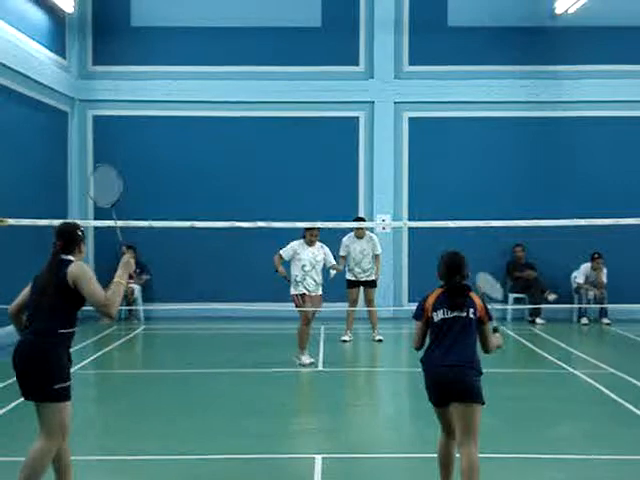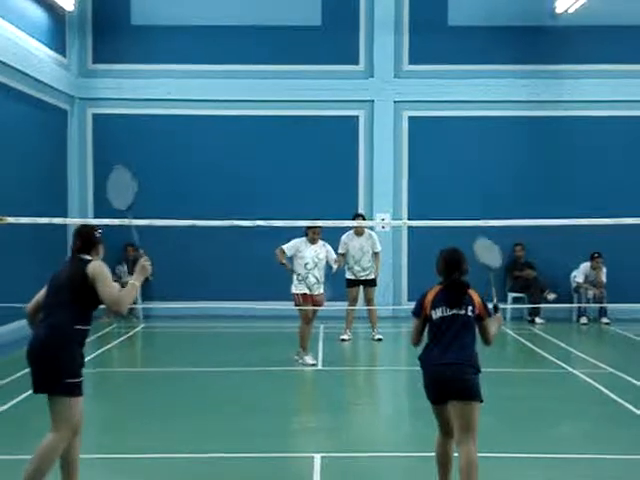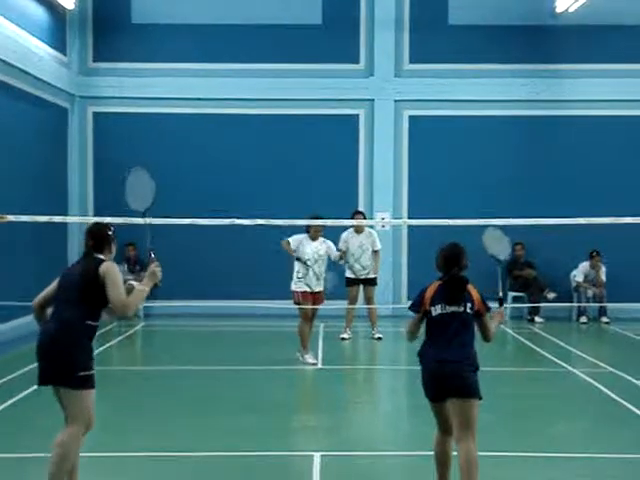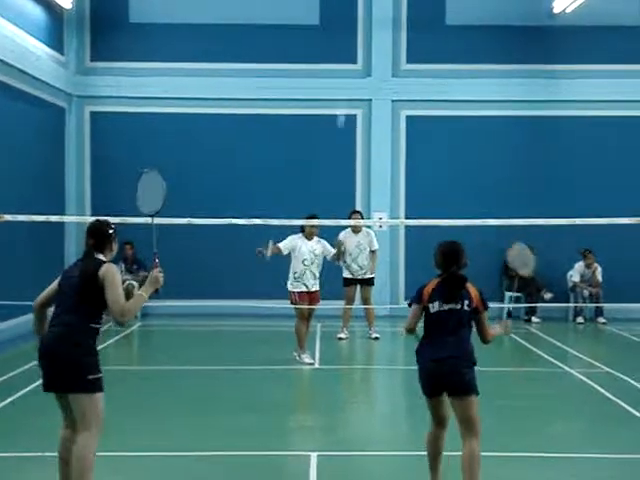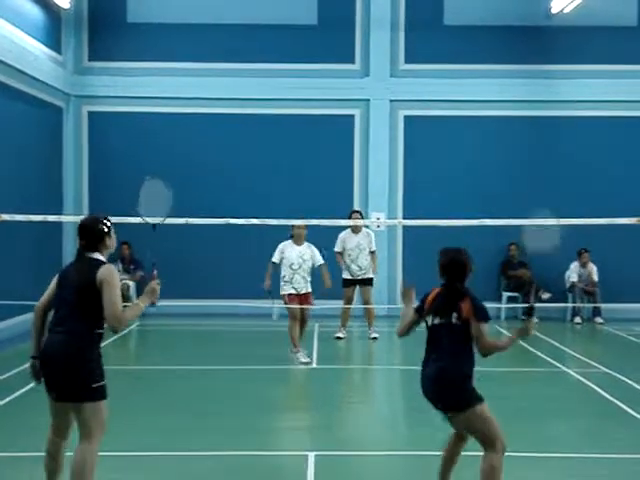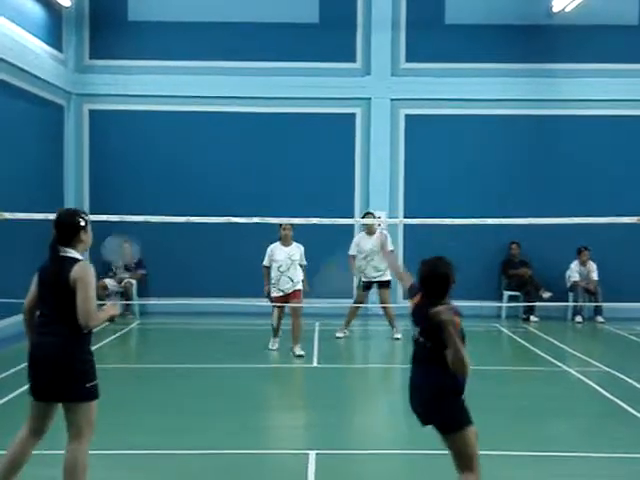
dt=0.3s
person 1, frame 1
left shoulder: (46, 272)
right shoulder: (77, 269)
left elbow: (14, 311)
right elbow: (108, 308)
right wrist: (122, 273)
left hip: (28, 352)
right hip: (48, 355)
left knee: (59, 429)
right knee: (52, 436)
person 1, frame 2
left shoulder: (63, 272)
right shoulder: (96, 267)
left elbow: (31, 310)
right elbow: (118, 305)
right wrist: (138, 276)
left hip: (42, 348)
right hip: (62, 350)
left knee: (70, 426)
right knee: (63, 431)
person 1, frame 3
left shoulder: (73, 269)
right shoulder: (107, 267)
left elbow: (38, 304)
right elbow: (124, 309)
right wrist: (147, 282)
left hip: (51, 343)
right hip: (72, 345)
left knee: (78, 422)
right knee: (79, 425)
person 1, frame 4
left shoulder: (73, 269)
right shoulder: (107, 270)
left elbow: (38, 306)
right elbow: (121, 315)
left wrist: (43, 344)
right wrist: (148, 287)
left hip: (53, 348)
right hip: (77, 350)
left knee: (73, 425)
right knee: (89, 429)
person 1, frame 5
left shoulder: (69, 269)
right shoulder: (106, 271)
left elbow: (40, 310)
right elbow: (116, 322)
left wrist: (37, 354)
right wrist: (145, 299)
left hip: (53, 352)
right hip: (80, 355)
left knee: (59, 428)
right knee: (92, 435)
person 1, frame 6
left shoulder: (46, 267)
right shoulder: (82, 269)
left elbow: (29, 311)
right elbow: (87, 321)
right wrist: (109, 310)
left hip: (41, 353)
right hip: (73, 356)
left knee: (34, 429)
right knee: (80, 436)
person 2, frame 1
left shoulder: (429, 301)
right shoulder: (476, 302)
left elbow: (417, 344)
right elbow: (487, 347)
right wrist: (498, 340)
left hip: (434, 374)
right hip: (465, 374)
left knee: (448, 433)
right knee: (468, 444)
person 2, frame 2
left shoulder: (428, 297)
right shoulder: (474, 299)
left elbow: (415, 341)
right elbow: (488, 339)
right wrist: (496, 323)
left hip: (433, 372)
right hip: (463, 372)
left knee: (445, 432)
right knee: (466, 442)
person 2, frame 3
left shoulder: (428, 293)
right shoulder: (473, 295)
left elbow: (411, 335)
right elbow: (488, 336)
right wrist: (497, 319)
left hip: (432, 369)
right hip: (462, 369)
left knee: (444, 430)
right knee: (466, 439)
person 2, frame 4
left shoulder: (426, 290)
right shoulder: (473, 293)
left elbow: (410, 326)
right elbow: (486, 337)
left wrist: (406, 322)
right wrist: (503, 328)
left hip: (428, 368)
right hip: (457, 367)
left knee: (439, 422)
right knee: (471, 437)
person 2, frame 5
left shoulder: (431, 298)
right shoulder: (470, 303)
left elbow: (402, 331)
right elbow: (485, 349)
left wrist: (408, 304)
right wrist: (518, 335)
left hip: (431, 379)
right hip: (454, 380)
left knee: (461, 433)
right knee: (495, 446)
person 2, frame 6
left shoulder: (420, 300)
right shoulder: (449, 318)
left elbow: (404, 278)
right elbow: (460, 370)
left wrist: (387, 254)
right wrist: (449, 329)
left hip: (420, 393)
right hip: (443, 397)
person 3, frame 1
left shoulder: (323, 249)
right shoulder: (295, 246)
left elbow: (332, 265)
right elbow: (278, 256)
left wrist: (338, 268)
right wrist: (279, 267)
left hip: (316, 290)
right hip: (299, 289)
left knee: (309, 321)
right knee: (306, 319)
left ankle: (303, 352)
right ankle: (302, 353)
person 3, frame 2
left shoulder: (325, 247)
right shoulder: (298, 243)
left elbow: (335, 261)
right elbow: (279, 250)
left wrist: (339, 263)
right wrist: (284, 261)
left hip: (317, 289)
right hip: (301, 288)
left knee: (310, 321)
right knee: (306, 319)
left ankle: (301, 351)
right ankle: (305, 354)
person 3, frame 3
left shoulder: (326, 243)
right shoulder: (300, 239)
left elbow: (338, 257)
right elbow: (285, 242)
left wrist: (341, 256)
right wrist: (293, 253)
left hip: (318, 286)
right hip: (301, 286)
left knee: (311, 319)
right knee: (305, 318)
left ankle: (303, 350)
right ankle: (305, 352)
person 3, frame 4
left shoulder: (322, 243)
right shoulder: (294, 240)
left elbow: (335, 257)
right elbow: (278, 248)
left wrist: (339, 250)
right wrist: (267, 252)
left hip: (313, 286)
right hip: (297, 286)
left knee: (308, 318)
right knee: (302, 317)
left ankle: (300, 348)
right ankle: (302, 352)
person 3, frame 5
left shoulder: (311, 249)
right shoulder: (284, 246)
left elbow: (321, 265)
right elbow: (273, 262)
left wrist: (327, 279)
right wrist: (268, 279)
left hip: (305, 288)
right hip: (289, 288)
left knee: (304, 318)
right knee: (294, 317)
left ankle: (296, 346)
right ankle: (298, 351)
person 3, frame 6
left shoulder: (299, 248)
right shoulder: (272, 249)
left elbow: (302, 266)
right elbow: (266, 267)
left wrist: (305, 282)
right wrist: (266, 285)
left hip: (295, 287)
right hip: (277, 289)
left knee: (296, 314)
right knee: (277, 318)
left ankle: (296, 347)
right ankle: (275, 337)
person 4, frame 1
left shoulder: (372, 238)
right shoulder: (346, 240)
left elbow: (377, 256)
right elbow: (342, 257)
left wrist: (377, 271)
right wrist: (340, 267)
left hip: (369, 276)
right hip: (352, 276)
left knee: (370, 303)
right knee: (352, 303)
left ankle: (375, 332)
right ankle: (348, 332)
person 4, frame 2
left shoulder: (372, 236)
right shoulder: (346, 237)
left elbow: (376, 254)
right elbow: (341, 255)
left wrist: (376, 268)
right wrist: (340, 263)
left hip: (369, 275)
right hip: (352, 275)
left knee: (370, 302)
right knee: (352, 302)
left ankle: (375, 331)
right ankle: (347, 331)
person 4, frame 3
left shoulder: (372, 234)
right shoulder: (346, 235)
left elbow: (376, 252)
right elbow: (342, 252)
left wrist: (376, 266)
right wrist: (341, 258)
left hip: (369, 273)
right hip: (352, 273)
left knee: (370, 300)
right knee: (352, 301)
left ankle: (374, 330)
right ankle: (347, 330)
person 4, frame 4
left shoulder: (369, 234)
right shoulder: (343, 235)
left elbow: (373, 252)
left wrist: (373, 266)
right wrist: (342, 261)
left hip: (366, 273)
right hip: (349, 274)
left knee: (367, 301)
right knee: (349, 301)
left ankle: (372, 330)
right ankle: (344, 330)
person 4, frame 5
left shoulder: (369, 234)
right shoulder: (343, 235)
left elbow: (373, 252)
right elbow: (338, 253)
left wrist: (374, 266)
right wrist: (343, 264)
left hip: (366, 273)
right hip: (349, 274)
left knee: (367, 301)
right knee: (347, 302)
left ankle: (371, 329)
right ankle: (342, 329)
person 4, frame 6
left shoulder: (384, 235)
right shoulder: (358, 239)
left elbow: (391, 252)
right elbow: (352, 258)
right wrist: (356, 273)
left hip: (382, 275)
right hip: (365, 276)
left knee: (385, 304)
right knee: (357, 303)
left ankle: (394, 329)
right ankle: (344, 328)
